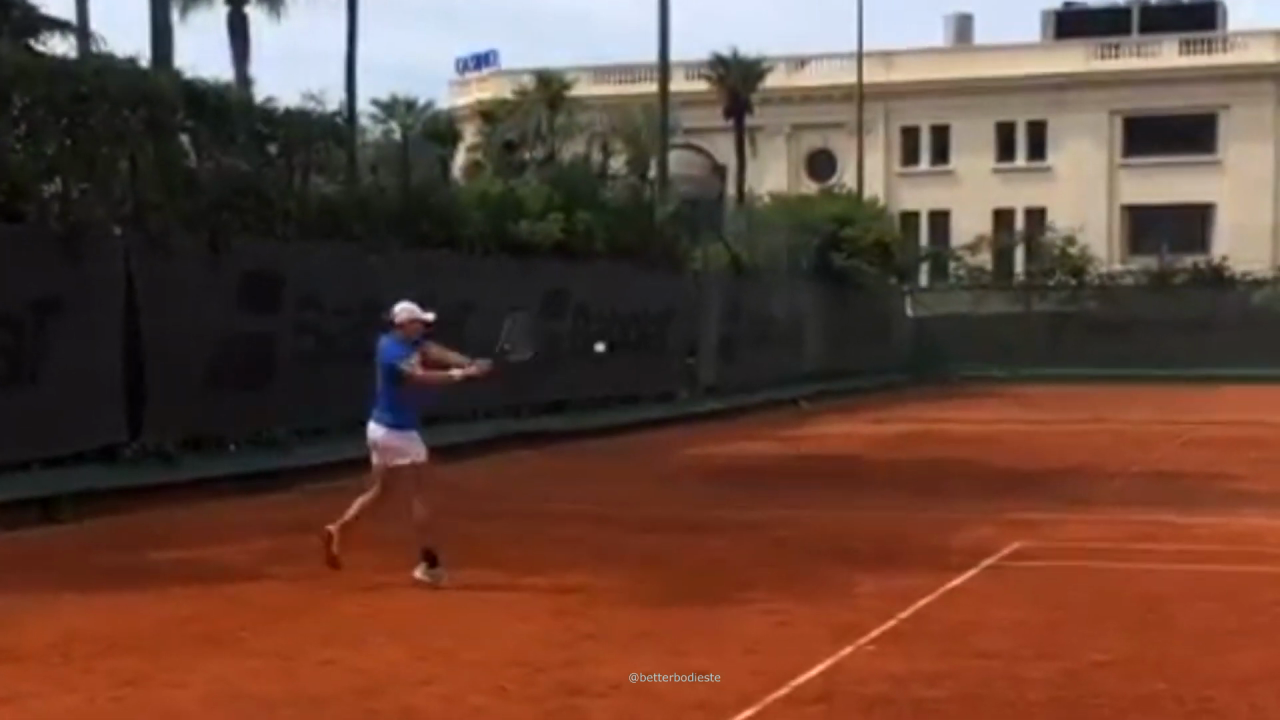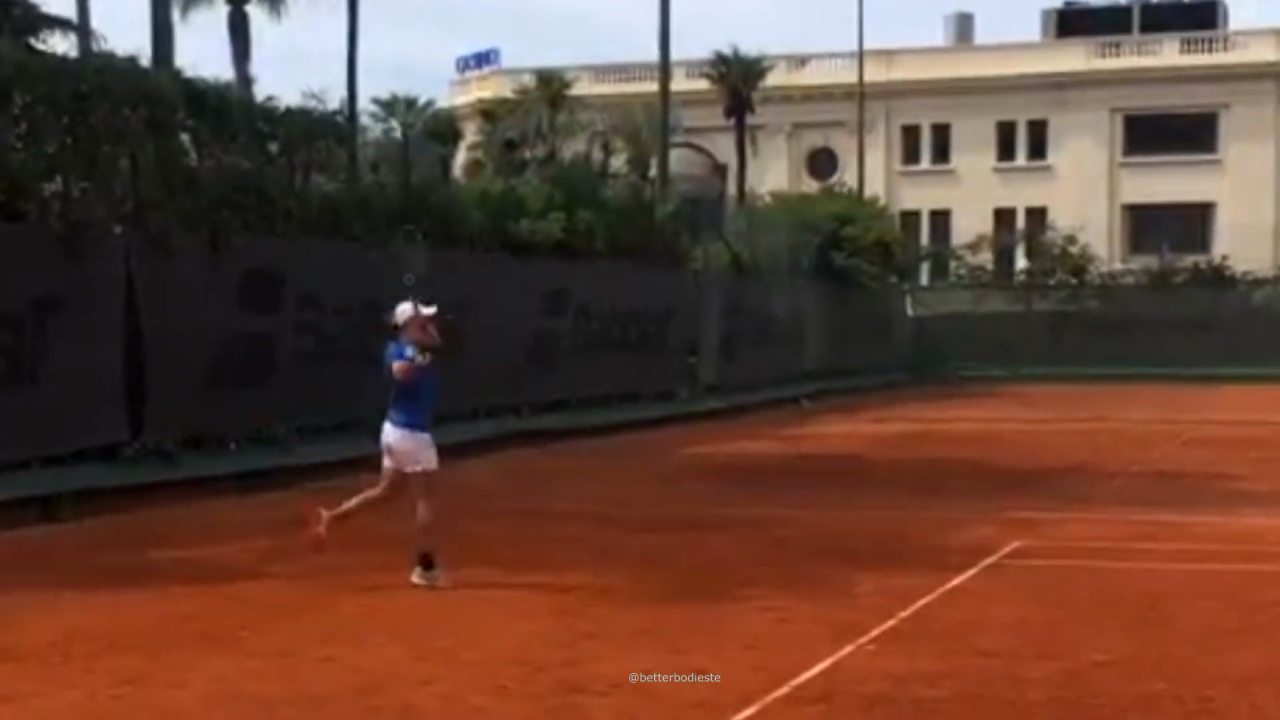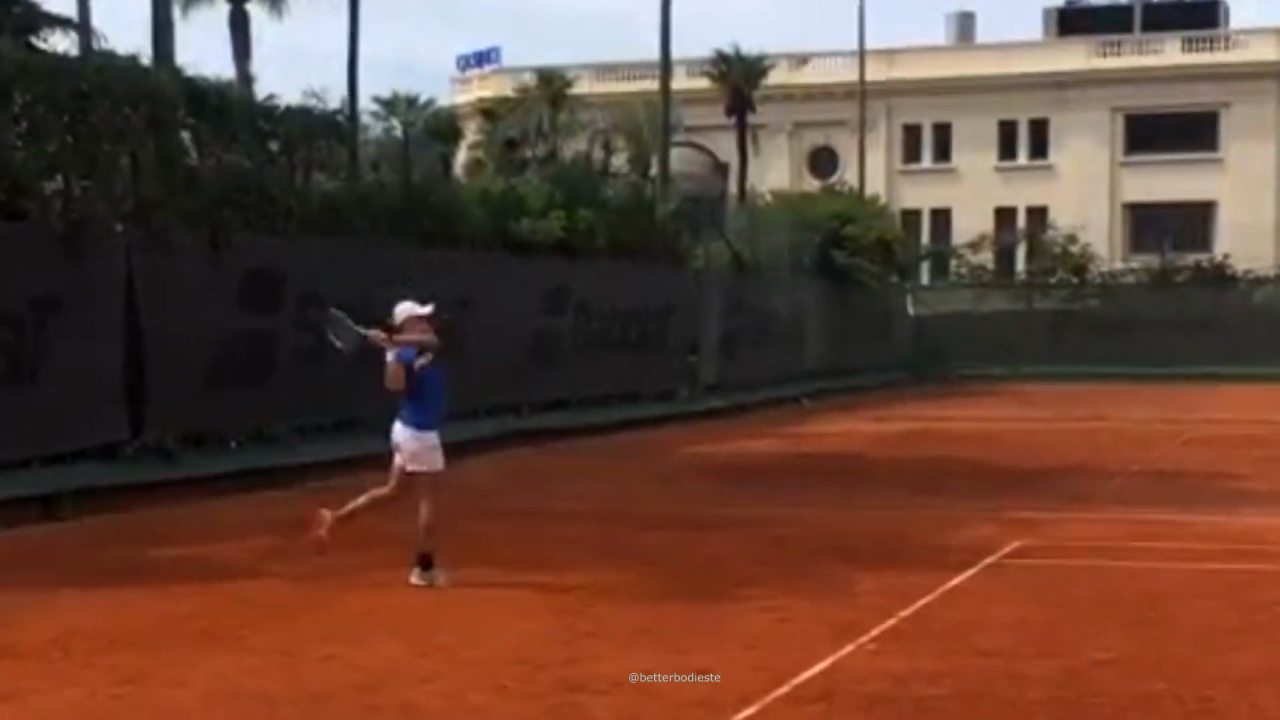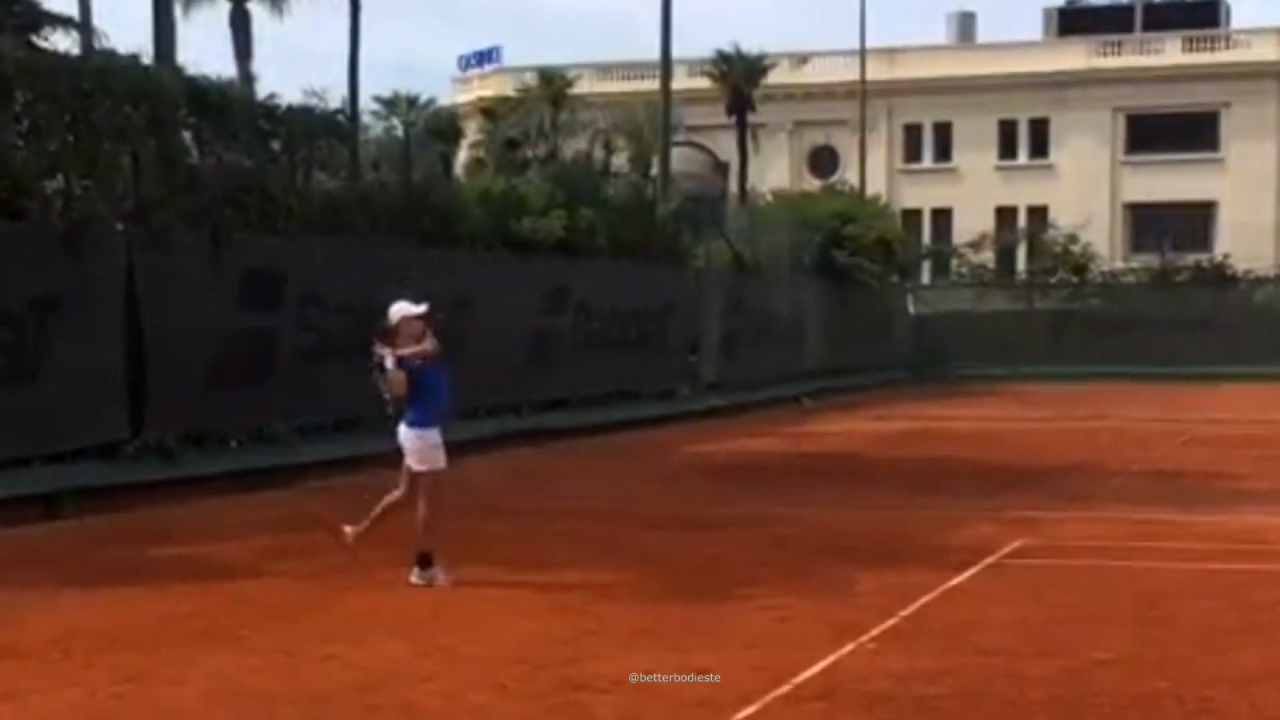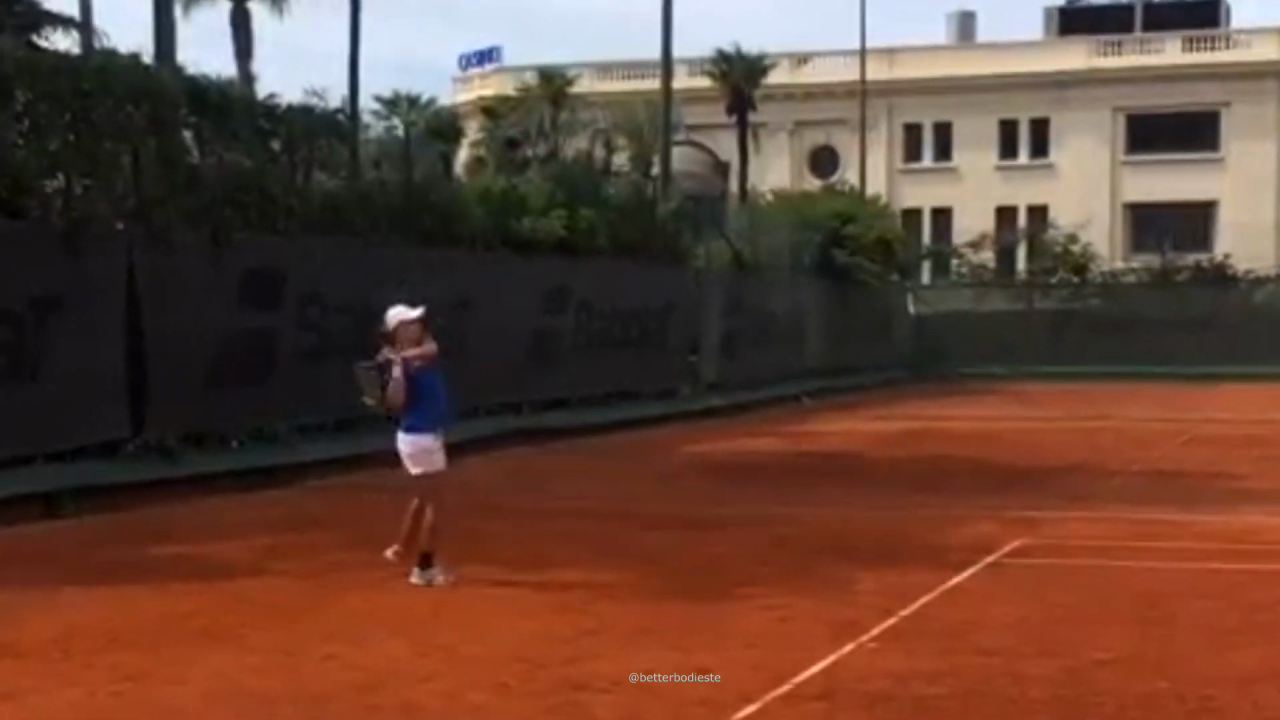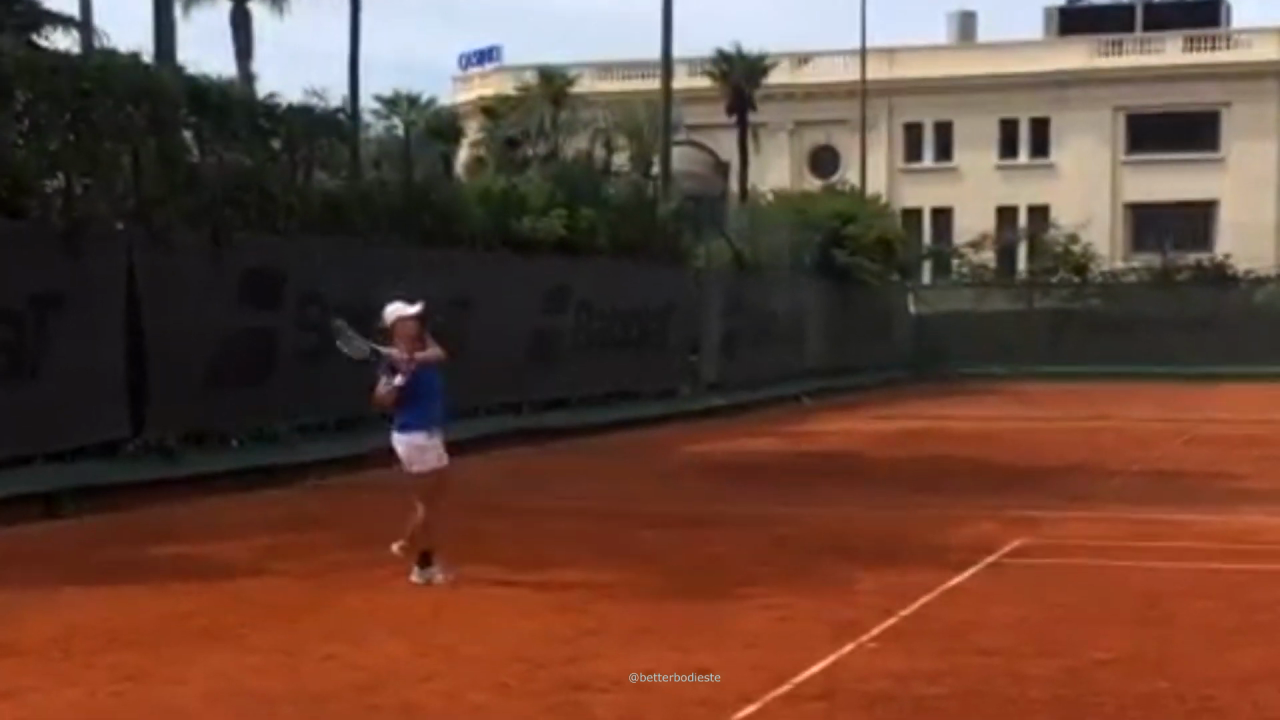
dt=0.1s
person 1, frame 1
left shoulder: (394, 342)
right shoulder: (392, 350)
left elbow: (434, 350)
right elbow: (420, 377)
left wrist: (471, 363)
right wrist: (461, 374)
left hip: (380, 427)
right hip: (396, 432)
left knee: (379, 492)
right knee: (416, 498)
left ankle: (337, 529)
right ankle: (428, 564)
person 1, frame 2
left shoulder: (418, 342)
right shoulder: (397, 351)
left elbow: (435, 341)
right elbow: (400, 376)
left wrist: (424, 330)
right wrist: (413, 355)
left hip: (400, 430)
right hip: (411, 434)
left knee: (383, 491)
right knee: (423, 500)
left ankle: (328, 518)
right ankle: (426, 568)
person 1, frame 3
left shoulder: (423, 337)
right shoulder: (398, 353)
left elbow: (431, 341)
right elbow: (396, 386)
left wrist: (394, 339)
right wrist: (391, 352)
left hip: (414, 431)
right hip: (418, 433)
left knee: (390, 489)
right knee: (428, 500)
left ankle: (333, 519)
right ankle: (425, 569)
person 1, frame 4
left shoulder: (424, 339)
right shoulder: (395, 356)
left elbow: (430, 348)
right elbow: (398, 393)
left wrist: (395, 350)
right wrist: (390, 360)
left hip: (421, 430)
right hip: (421, 431)
left knee: (406, 490)
right knee: (430, 500)
left ankle: (359, 530)
right ankle: (424, 567)
person 1, frame 5
left shoulder: (423, 343)
right shoulder: (394, 364)
left elbow: (431, 350)
right elbow: (395, 404)
left wrist: (402, 355)
right wrist: (397, 370)
left hip: (429, 435)
right hip: (418, 437)
left knee: (423, 498)
right knee: (433, 502)
left ankle: (401, 549)
right ankle: (424, 568)
person 1, frame 6
left shoulder: (422, 340)
right shoulder: (393, 362)
left elbow: (439, 355)
right elbow: (382, 402)
left wrist: (414, 358)
right wrist: (400, 378)
left hip: (428, 433)
right hip: (413, 435)
left knee: (432, 496)
right knee: (428, 500)
left ankle: (408, 545)
right ankle: (423, 567)
